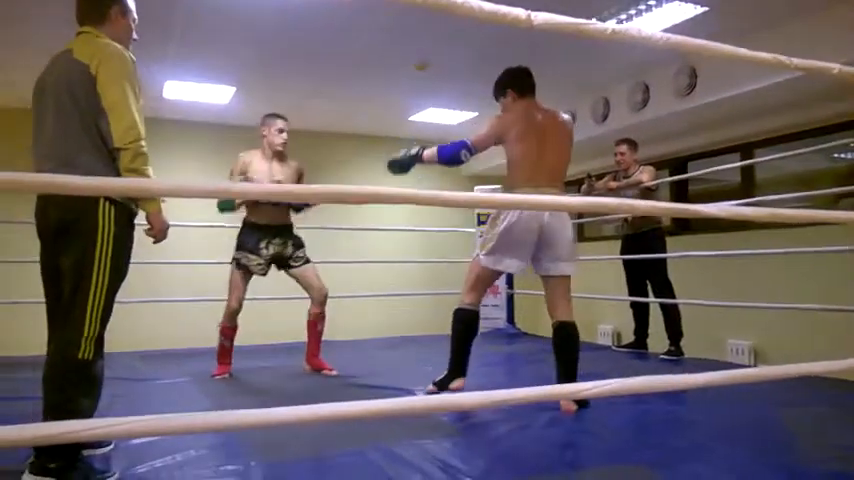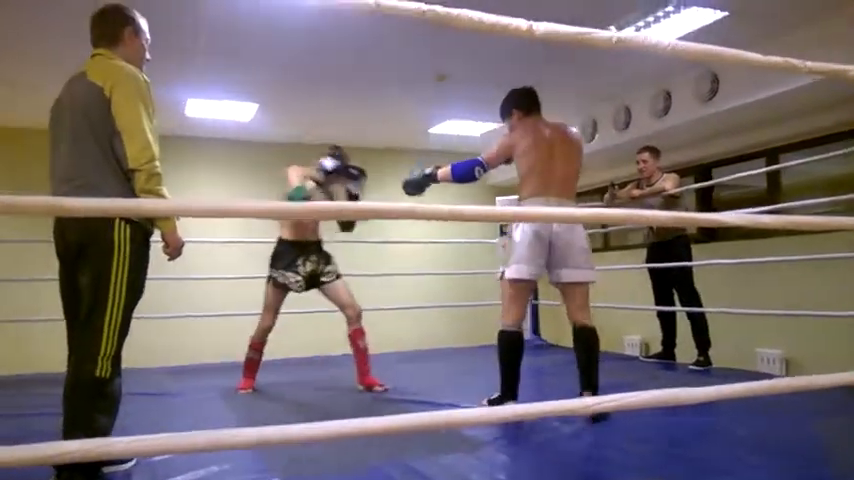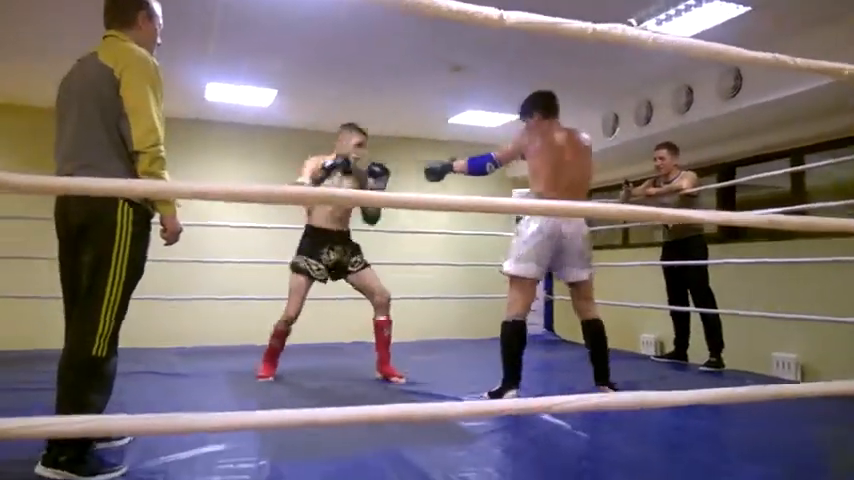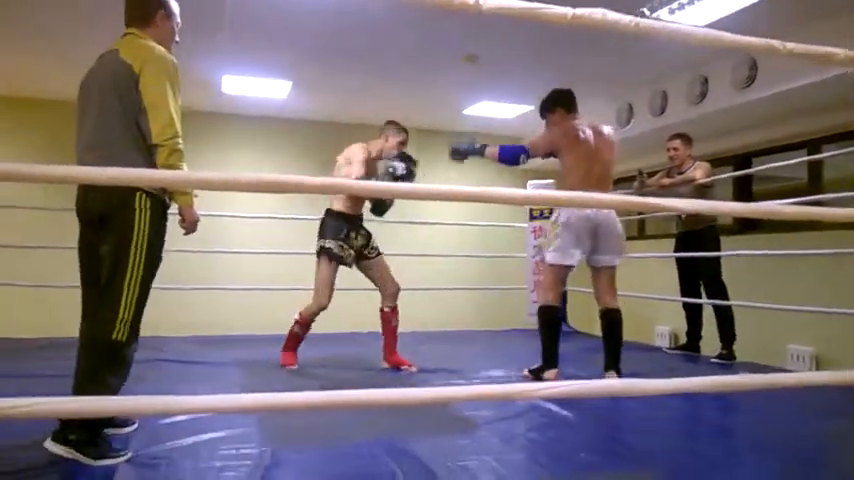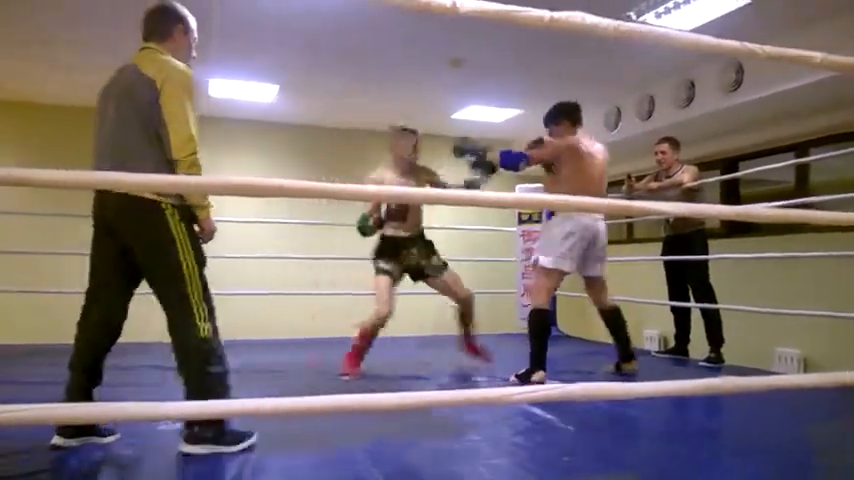
dt=0.5s
person 1, frame 1
left shoulder: (54, 67)
right shoulder: (111, 56)
left elbow: (49, 141)
right elbow: (127, 137)
right wrist: (152, 204)
left hip: (53, 203)
right hip: (96, 203)
left knee: (66, 328)
right knee: (83, 330)
left ankle: (62, 436)
person 1, frame 2
left shoulder: (70, 89)
right shoulder: (125, 76)
left elbow: (70, 162)
right elbow: (141, 157)
right wrist: (167, 222)
left hip: (71, 223)
right hip: (113, 223)
left knee: (86, 346)
right knee: (101, 348)
person 1, frame 3
left shoulder: (77, 71)
right shoulder: (135, 60)
left elbow: (73, 143)
right elbow: (146, 140)
right wrist: (166, 206)
left hip: (72, 202)
right hip: (115, 204)
left knee: (84, 324)
right knee: (97, 327)
person 1, frame 4
left shoulder: (99, 66)
right shoulder: (154, 57)
left elbow: (95, 136)
right elbow: (165, 135)
right wrist: (184, 197)
left hip: (92, 194)
right hip: (134, 195)
left knee: (101, 309)
right knee: (119, 313)
left ankle: (93, 413)
right ankle: (78, 427)
person 1, frame 5
left shoulder: (116, 80)
right shoulder: (171, 73)
left elbow: (114, 149)
right elbow: (182, 148)
right wrist: (201, 208)
left hip: (110, 204)
right hip: (154, 206)
left knee: (102, 310)
right knee: (191, 311)
left ankle: (76, 419)
right ankle: (206, 424)
person 2, frame 1
left shoulder: (507, 121)
right shoulder: (565, 123)
left elbow: (460, 152)
left wrist: (415, 155)
left hip: (519, 208)
right hip: (557, 211)
left knee: (472, 290)
right knee: (561, 307)
left ankle: (455, 374)
person 2, frame 2
left shoulder: (517, 137)
right shoulder: (573, 136)
left elbow: (475, 169)
left wrist: (430, 175)
left hip: (531, 219)
right hip: (568, 220)
left knee: (512, 314)
right knee: (580, 314)
left ankle: (507, 396)
right ankle: (589, 393)
person 2, frame 3
left shoulder: (531, 138)
right shoulder: (583, 140)
left elbow: (487, 163)
left wrist: (448, 166)
left hip: (540, 221)
right hip: (574, 222)
left knee: (517, 307)
right knee: (586, 306)
left ankle: (509, 386)
right ankle: (603, 382)
person 2, frame 4
left shoulder: (561, 133)
right shoulder: (607, 133)
left elbow: (517, 154)
left wrist: (475, 149)
left hip: (574, 211)
right hip: (605, 213)
left knee: (549, 290)
right knee: (607, 294)
left ankle: (549, 366)
right ankle: (612, 369)
person 2, frame 5
left shoulder: (563, 145)
right shoulder: (600, 149)
left elbow: (517, 160)
right wrist: (547, 157)
left hip: (569, 222)
right hip: (595, 223)
left knee: (540, 293)
right knee: (599, 295)
left ankle: (536, 369)
right ankle: (627, 359)
person 3, frame 1
left shoulder: (294, 166)
right shoulder: (245, 161)
left elbow: (303, 199)
right elbow: (224, 204)
left wrist: (301, 202)
left hip: (285, 237)
right hip: (253, 237)
left knee: (320, 293)
right knee: (233, 307)
left ankle: (313, 359)
right ankle: (223, 364)
person 3, frame 2
left shoulder: (331, 188)
right shoulder: (296, 173)
left elbow: (347, 226)
right elbow: (295, 199)
left wrist: (353, 194)
right wrist: (318, 177)
left hip: (316, 253)
right hip: (289, 253)
left knee: (353, 311)
right knee: (266, 323)
left ankle: (365, 377)
right ankle: (248, 377)
person 3, frame 3
left shoulder: (358, 175)
right shoulder: (315, 164)
left elbow: (372, 218)
left wrist: (377, 192)
right wrist: (323, 174)
left hip: (345, 245)
right hip: (315, 243)
left knee: (382, 299)
right knee: (291, 313)
left ankle: (384, 366)
right ankle: (268, 362)
person 3, frame 4
left shoulder: (374, 165)
right shoulder: (358, 151)
left elbow: (379, 209)
left wrist: (396, 183)
right wrist: (388, 176)
left hip: (357, 229)
right hip: (336, 226)
left knee: (391, 289)
right knee: (321, 302)
left ankle: (391, 355)
right ankle: (289, 349)
person 3, frame 5
left shoulder: (422, 173)
right shoulder: (378, 178)
right elbow: (364, 228)
left wrist: (481, 176)
right wrist: (381, 217)
left hip: (421, 247)
right hip: (391, 250)
left knee: (465, 297)
right knee: (383, 313)
left ankle: (469, 341)
right ankle: (354, 357)
person 4, frame 1
left shoulder: (647, 170)
right shoulder: (613, 178)
left elbow: (643, 180)
right elbow: (586, 192)
left wrist: (617, 186)
right wrist: (589, 186)
left hip: (650, 235)
right hip: (629, 237)
left knee: (662, 289)
right knee: (636, 292)
left ankle: (675, 344)
right ankle: (640, 340)
person 4, frame 2
left shoulder: (671, 178)
right shoulder: (637, 185)
left elbow: (667, 188)
right elbow: (609, 200)
left wrist: (641, 194)
right wrist: (612, 194)
left hip: (675, 243)
right hip: (654, 246)
left knee: (689, 297)
right knee: (662, 301)
left ankle: (703, 353)
right ankle: (668, 350)
person 4, frame 3
left shoulder: (689, 176)
right shoulder: (654, 182)
left elbow: (684, 187)
right elbow: (627, 197)
left wrist: (656, 192)
right wrist: (627, 192)
left hip: (692, 242)
right hip: (670, 244)
left knee: (702, 298)
right knee: (676, 300)
left ankle: (716, 355)
right ankle: (680, 350)
person 4, frame 4
left shoulder: (702, 167)
right shoulder: (668, 173)
left elbow: (697, 177)
right elbow: (642, 188)
left wrist: (670, 183)
right wrist: (641, 182)
left hip: (704, 233)
right hip: (683, 235)
left knee: (714, 289)
right knee: (688, 291)
left ankle: (728, 347)
right ankle: (692, 341)
person 4, frame 5
left shoulder: (690, 171)
right shoulder: (656, 177)
left elbow: (685, 181)
right elbow: (631, 191)
left wrist: (658, 186)
right wrist: (630, 186)
left hip: (692, 237)
right hip: (671, 239)
left knee: (702, 292)
right knee: (676, 295)
left ankle: (716, 350)
right ankle: (681, 345)
